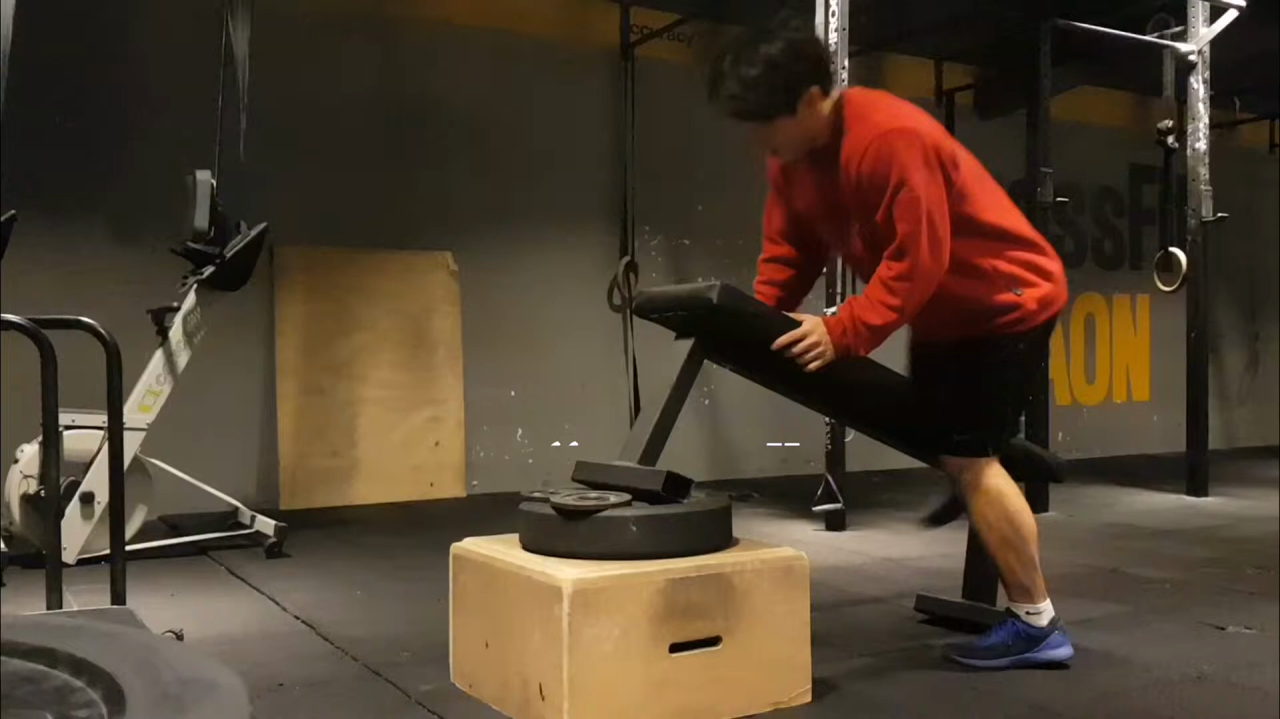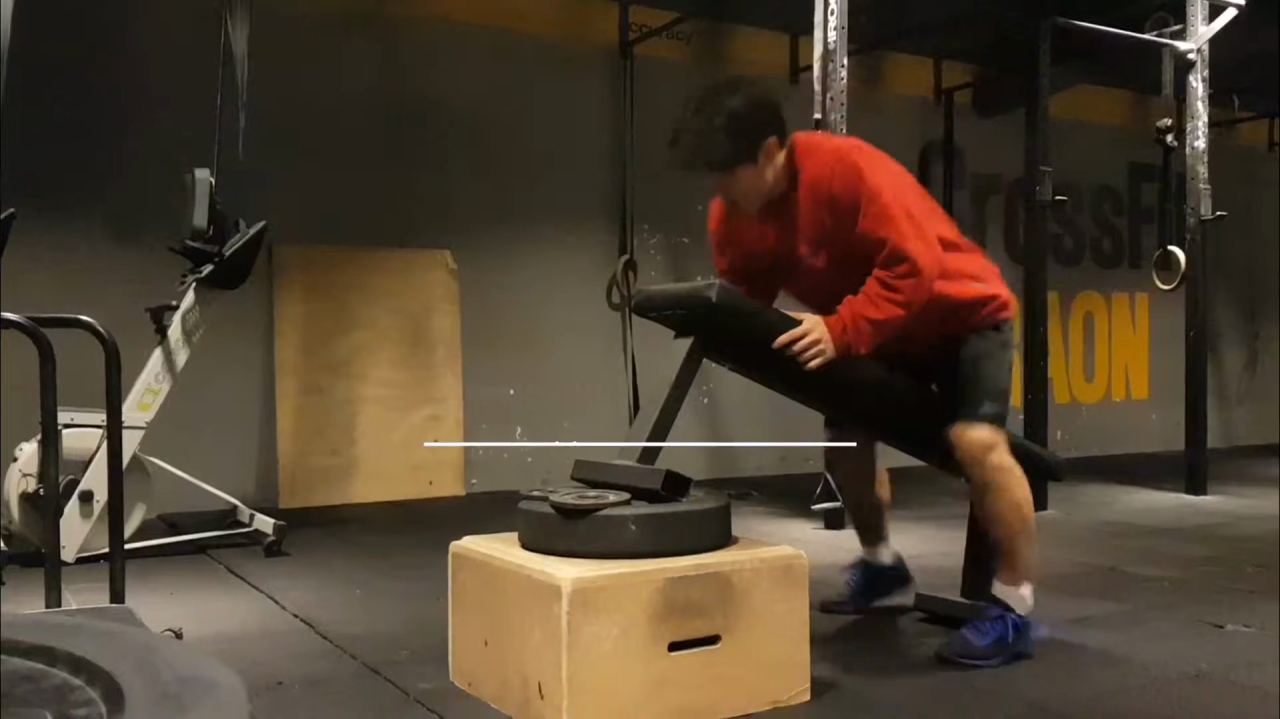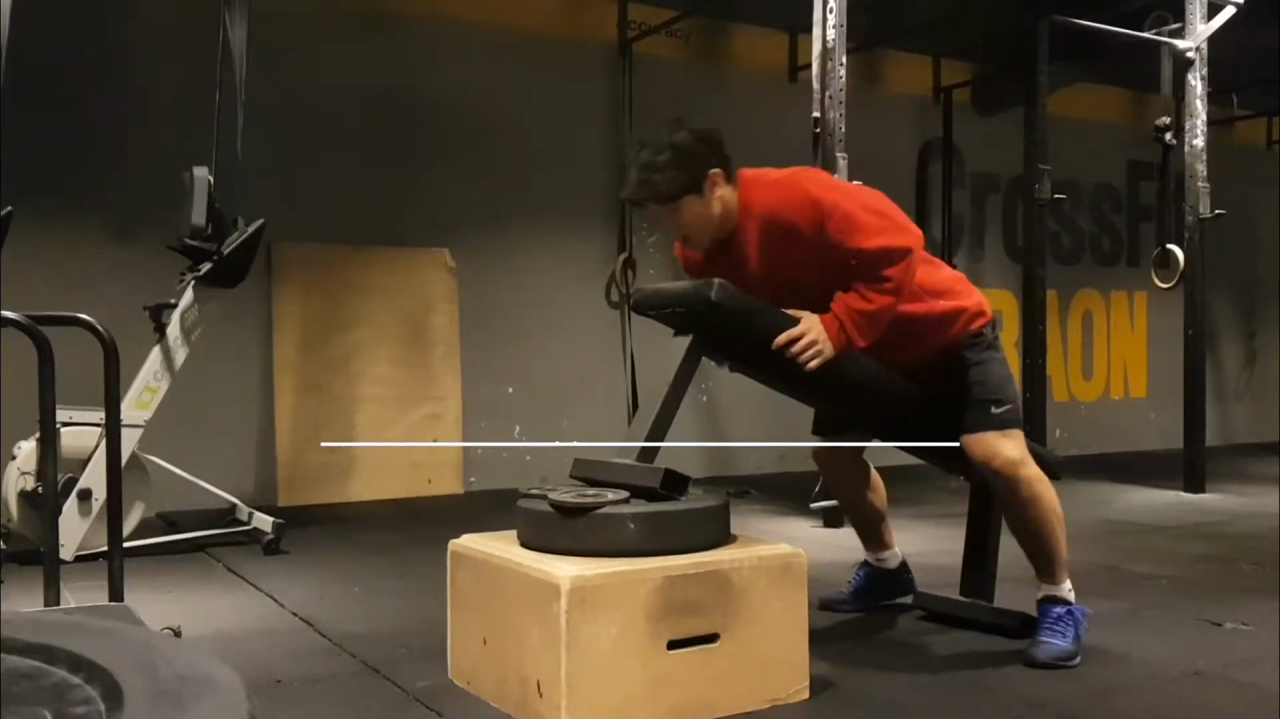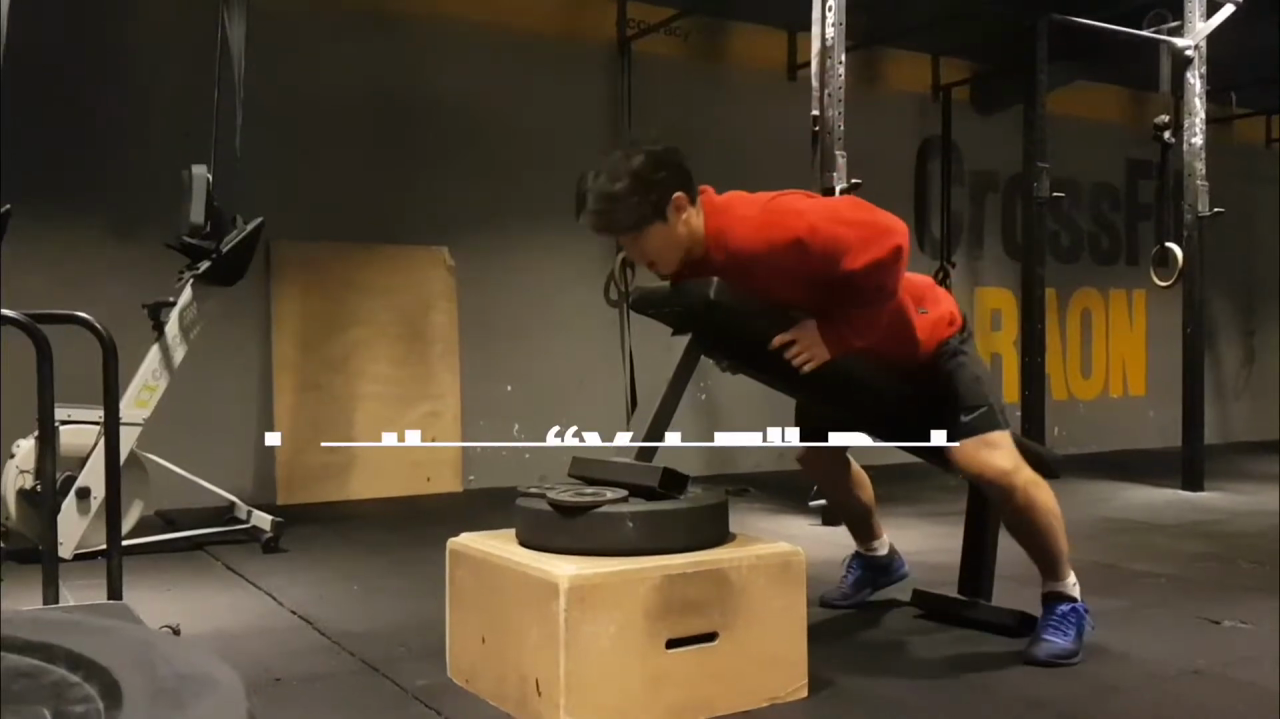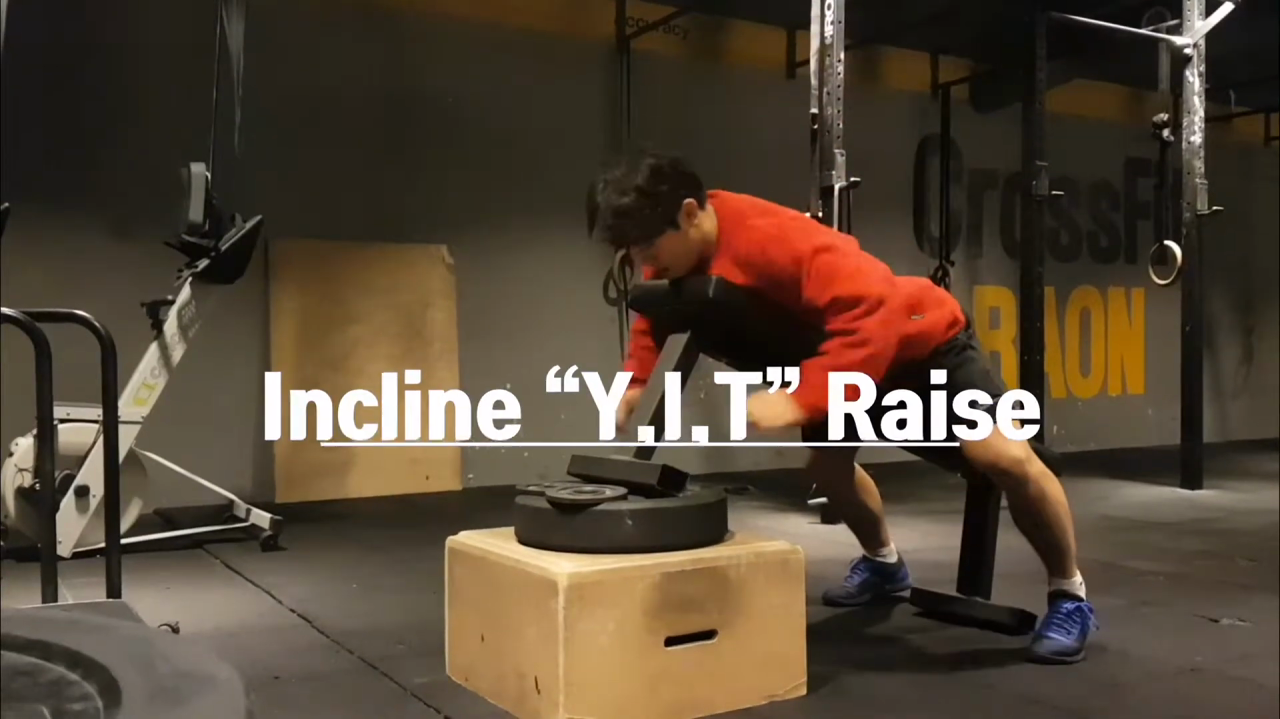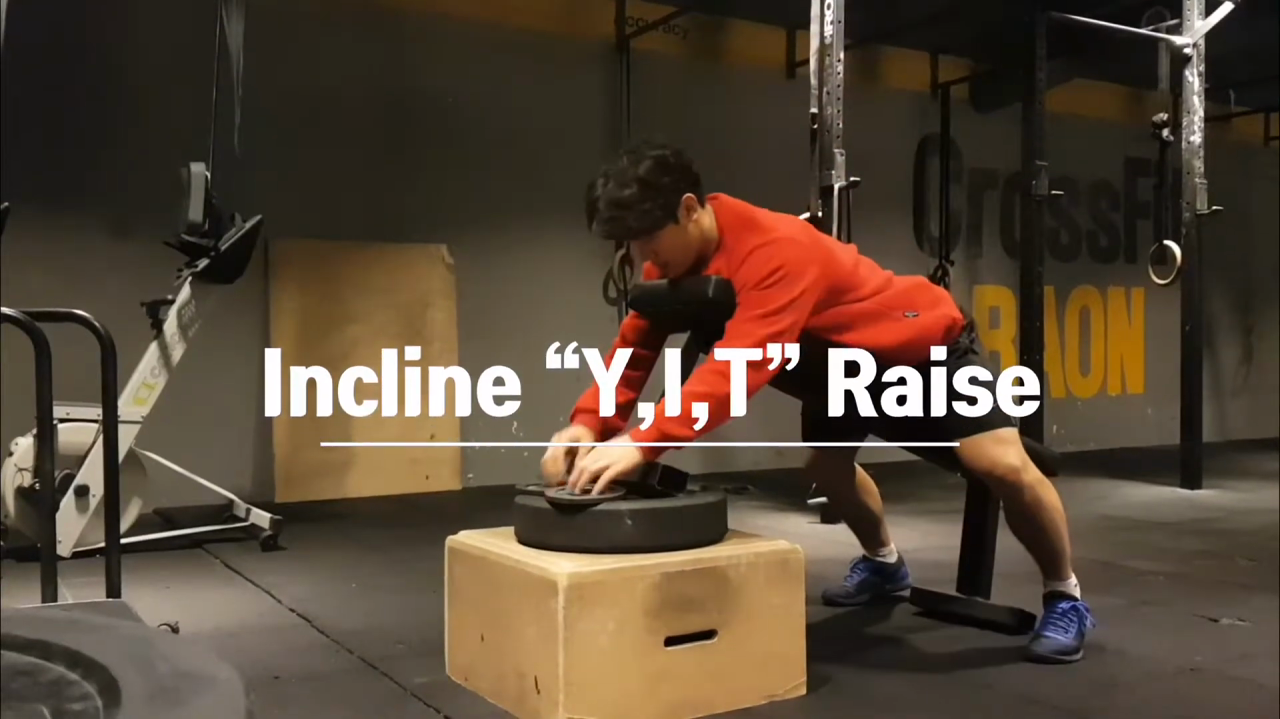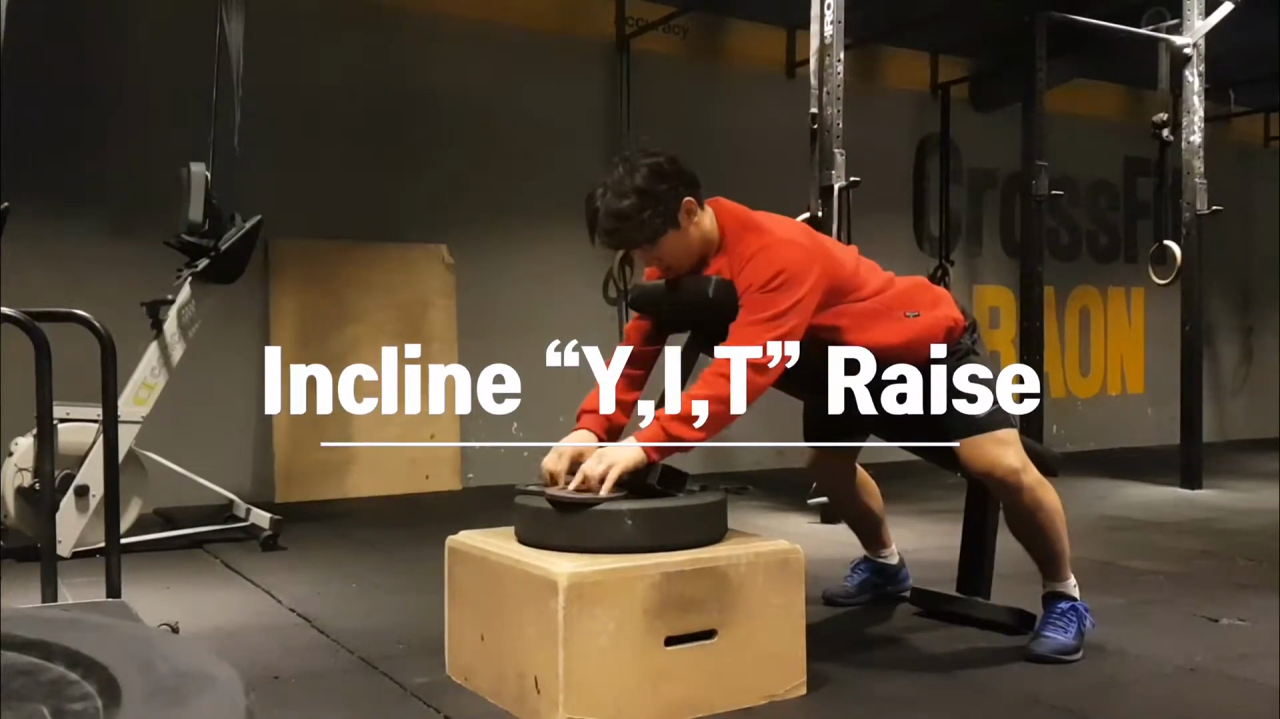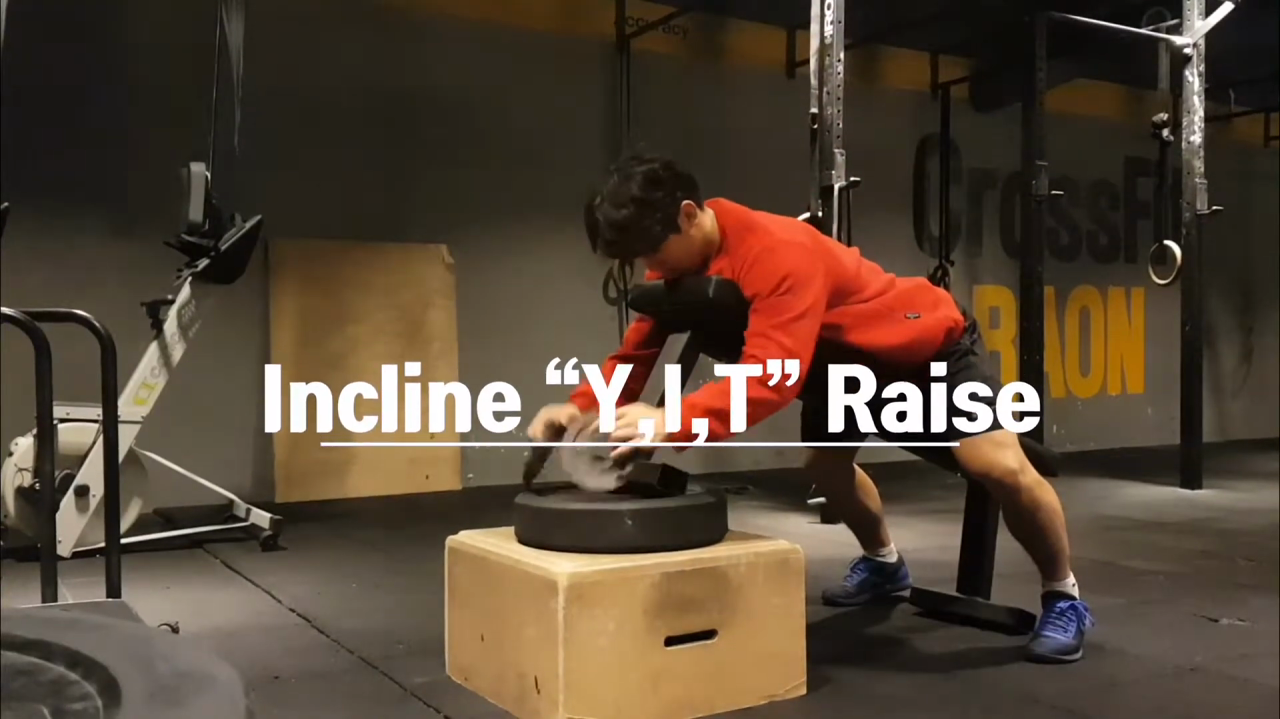
dt=0.3s
person 1, frame 1
left shoulder: (892, 136)
right shoulder: (791, 158)
left elbow: (918, 261)
right elbow: (791, 250)
left wrist: (841, 332)
left hip: (1005, 299)
right hip: (940, 306)
left knee: (968, 460)
right knee: (922, 418)
left ankle: (1036, 625)
person 1, frame 2
left shoulder: (846, 167)
right shoulder: (731, 216)
left elbow: (911, 267)
right elbow: (744, 294)
left wrist: (839, 332)
left hip: (960, 310)
right hip: (884, 332)
left knee: (977, 443)
right knee: (845, 444)
left ankle: (1013, 608)
right ankle: (881, 566)
person 1, frame 3
left shoulder: (794, 196)
right shoulder: (698, 253)
left elbow: (895, 247)
left wrist: (837, 328)
left hip: (948, 328)
right hip: (866, 349)
left knee: (1001, 456)
right knee: (833, 451)
left ankle: (1060, 600)
right ankle: (885, 568)
person 1, frame 4
left shoulder: (761, 225)
right shoulder: (682, 259)
left elbow: (885, 240)
left wrist: (834, 337)
left hip: (921, 338)
right hip: (838, 354)
left knee: (993, 465)
right knee: (817, 454)
left ankle: (1064, 599)
right ankle: (876, 557)
person 1, frame 5
left shoulder: (773, 237)
right shoulder: (676, 259)
left elbow: (873, 314)
right elbow: (652, 326)
left wrist: (801, 399)
right wrist: (635, 384)
left hip: (924, 342)
right hip: (850, 358)
left knee: (1006, 459)
right knee: (825, 462)
left ankle: (1070, 596)
right ankle: (883, 562)
person 1, frame 6
left shoulder: (774, 250)
right shoulder: (675, 259)
left elbow: (743, 366)
right elbow: (637, 347)
left wrist: (639, 444)
right wrist: (587, 423)
left hip: (923, 341)
left knee: (1001, 466)
right knee: (825, 462)
left ankle: (1065, 598)
right ankle: (883, 563)
person 1, frame 7
left shoulder: (775, 253)
right shoulder: (678, 262)
left elbow: (747, 370)
right elbow: (637, 353)
left wrist: (646, 444)
right wrist: (590, 429)
left hip: (927, 341)
left knee: (1001, 467)
right knee: (826, 461)
left ankle: (1064, 599)
right ankle: (884, 564)
person 1, frame 8
left shoulder: (777, 253)
right shoulder: (682, 263)
left elbow: (771, 374)
right elbow: (638, 354)
left wrist: (673, 426)
right wrist: (581, 408)
left hip: (928, 343)
right hip: (853, 358)
left knee: (999, 467)
right knee: (823, 461)
left ankle: (1063, 598)
right ankle: (883, 562)
